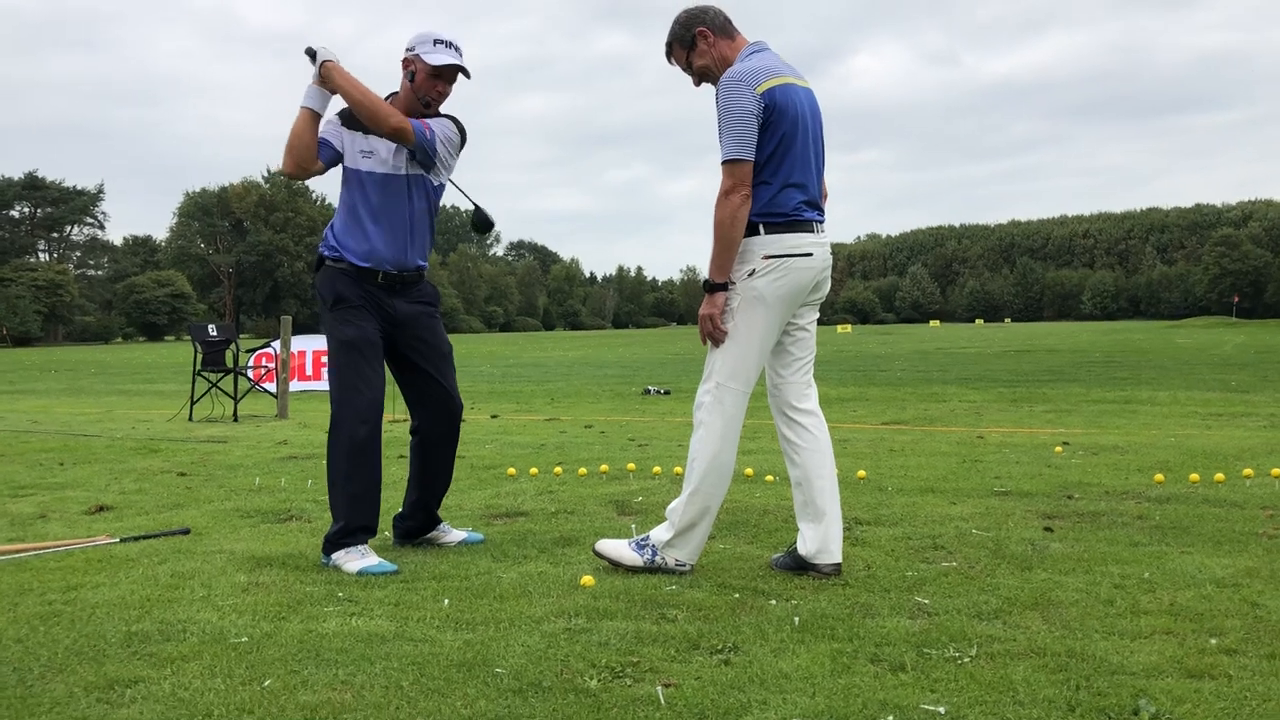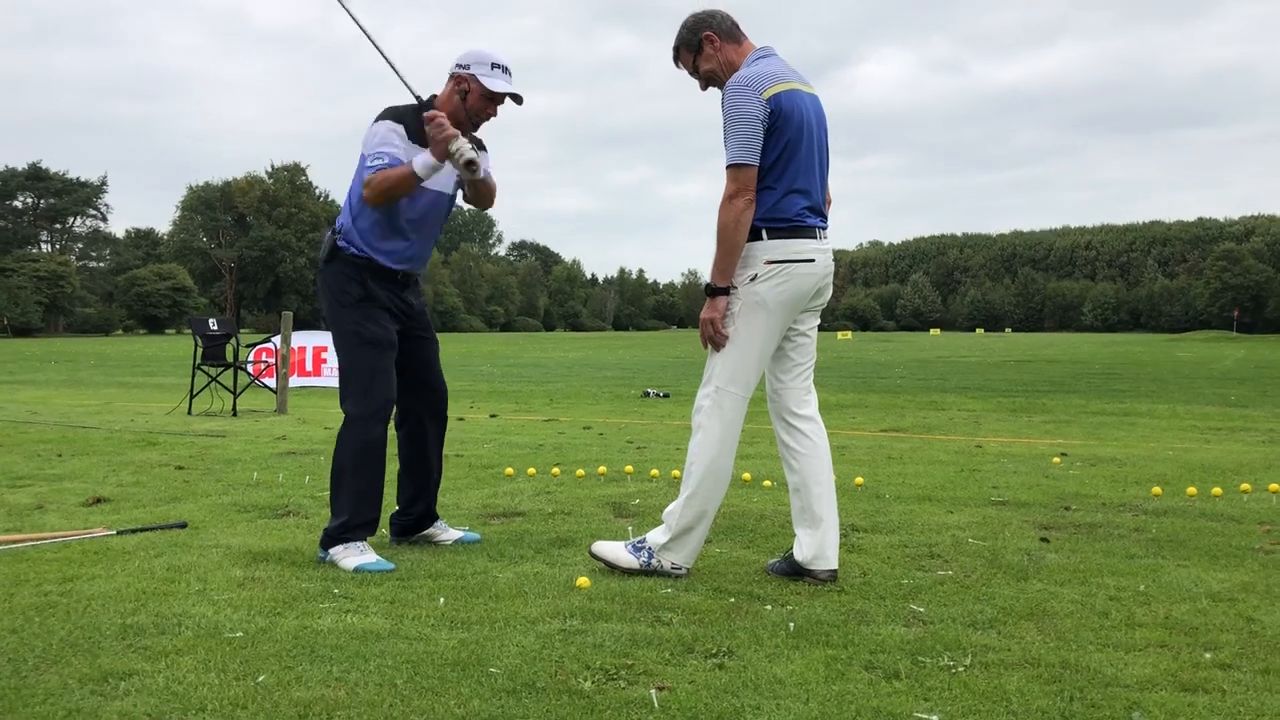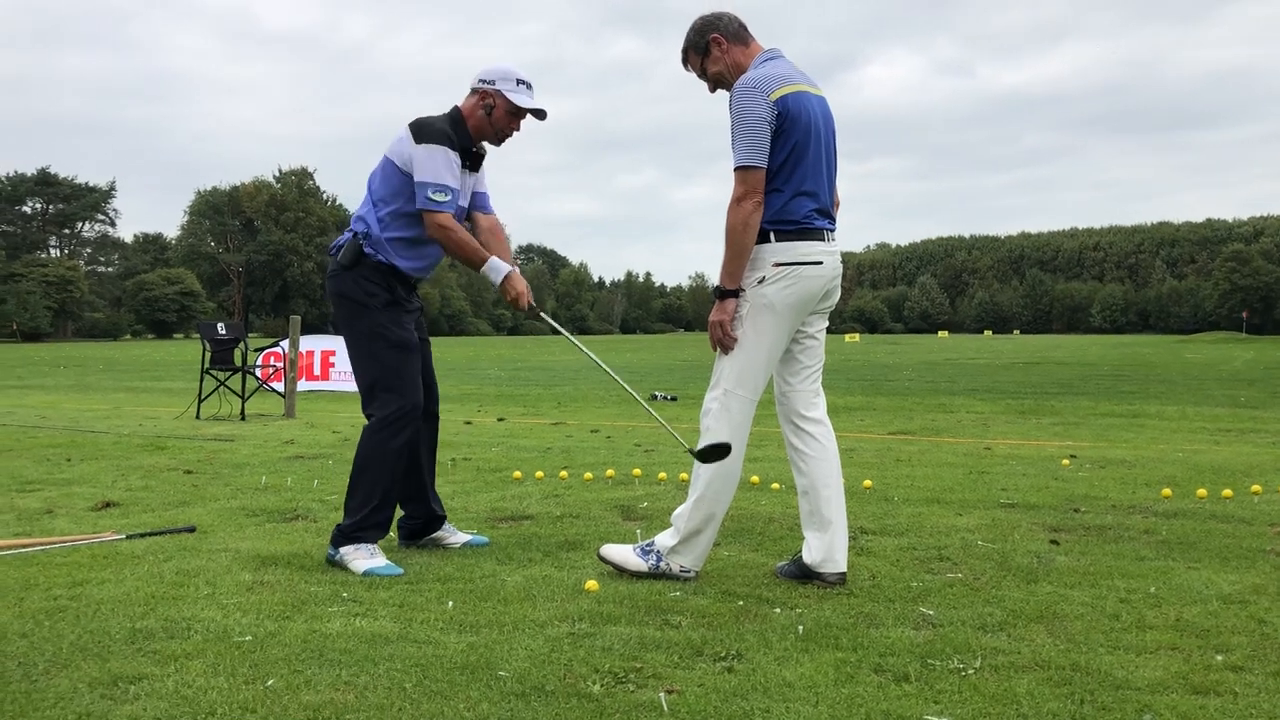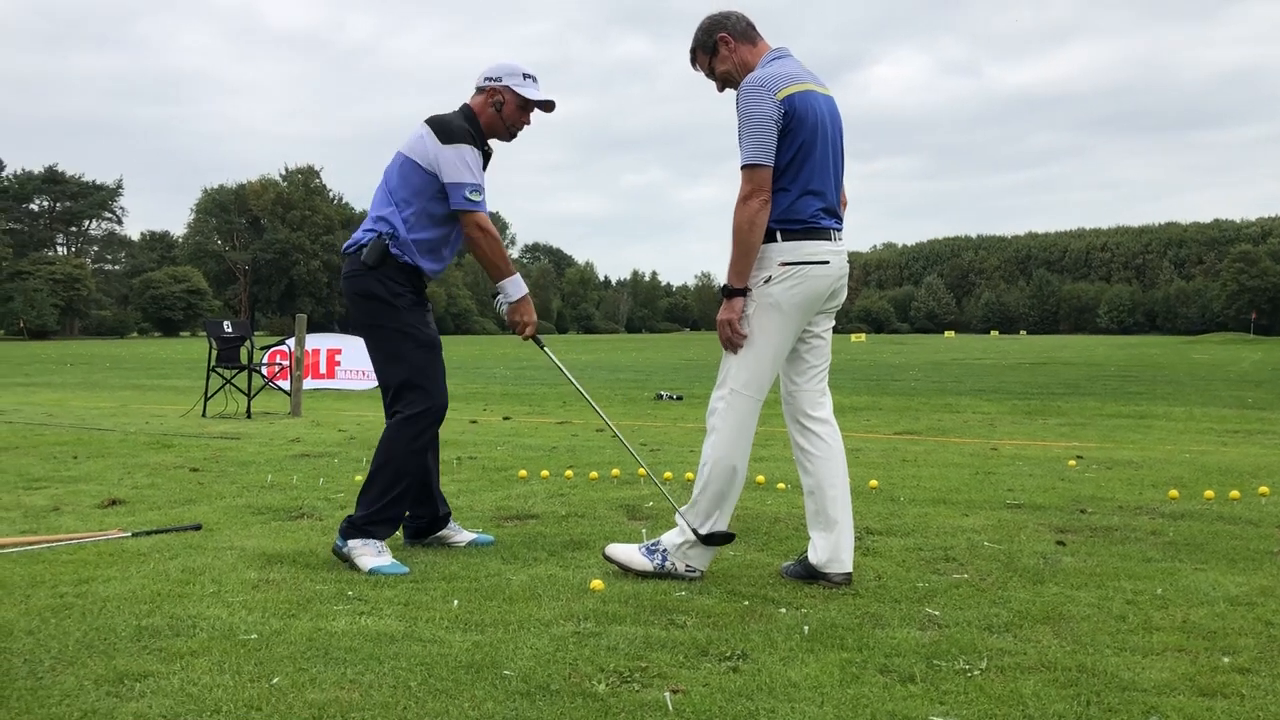
dt=0.2s
person 1, frame 1
left shoulder: (741, 82)
right shoulder: (795, 80)
left elbow: (737, 192)
left wrist: (716, 287)
left hip: (767, 257)
right hip: (810, 254)
left knee: (720, 399)
right knee: (797, 398)
left ankle: (674, 547)
right ankle: (821, 544)
person 1, frame 2
left shoulder: (746, 85)
right shoulder: (801, 86)
left elbow: (741, 197)
left wrist: (716, 290)
left hip: (770, 261)
right hip: (813, 258)
left knee: (720, 404)
right knee: (797, 406)
left ankle: (671, 549)
right ankle: (817, 551)
person 1, frame 3
left shoulder: (753, 88)
right shoulder: (809, 87)
left elbow: (749, 199)
left wrist: (726, 292)
left hip: (778, 262)
right hip: (822, 260)
left knee: (728, 407)
right knee: (805, 408)
left ankle: (679, 551)
right ankle: (826, 553)
person 1, frame 4
left shoulder: (760, 86)
right shoulder: (816, 87)
left elbow: (756, 197)
left wrist: (734, 291)
left hip: (785, 262)
right hip: (829, 260)
left knee: (734, 406)
right knee: (812, 408)
left ankle: (687, 549)
right ankle: (831, 554)
person 2, frame 1
left shoulder: (446, 132)
right shoulder: (351, 119)
left elbow: (392, 124)
right elbow: (296, 166)
left wrist: (334, 69)
right wrist: (318, 89)
left hip: (410, 289)
right hip: (350, 285)
left knee: (441, 407)
right knee: (360, 408)
left ankle: (418, 522)
right ankle: (346, 540)
person 2, frame 2
left shoulder: (472, 148)
right shoulder: (396, 123)
left elbow: (483, 197)
right elbow: (374, 193)
left wrist: (461, 156)
right wrist: (429, 158)
left hip: (401, 283)
right hip: (356, 278)
left knee: (428, 403)
right knee: (372, 404)
left ankle: (415, 519)
right ankle: (344, 536)
person 2, frame 3
left shoulder: (472, 157)
right shoulder: (432, 138)
left elbow: (485, 224)
right elbow: (441, 227)
left wrist: (512, 271)
right wrist: (498, 271)
left hip: (397, 285)
right hip: (366, 280)
left knee: (421, 404)
right knee: (396, 405)
left ankle: (422, 520)
right ankle: (355, 537)
person 2, frame 4
left shoulder: (467, 146)
right shoulder: (453, 136)
left elbow: (482, 230)
right elbow: (475, 229)
left wrist: (513, 294)
right wrist: (516, 292)
left hip: (396, 280)
right hip: (383, 278)
left knee: (422, 401)
right knee: (421, 403)
left ankle: (427, 520)
right ankle: (363, 532)
